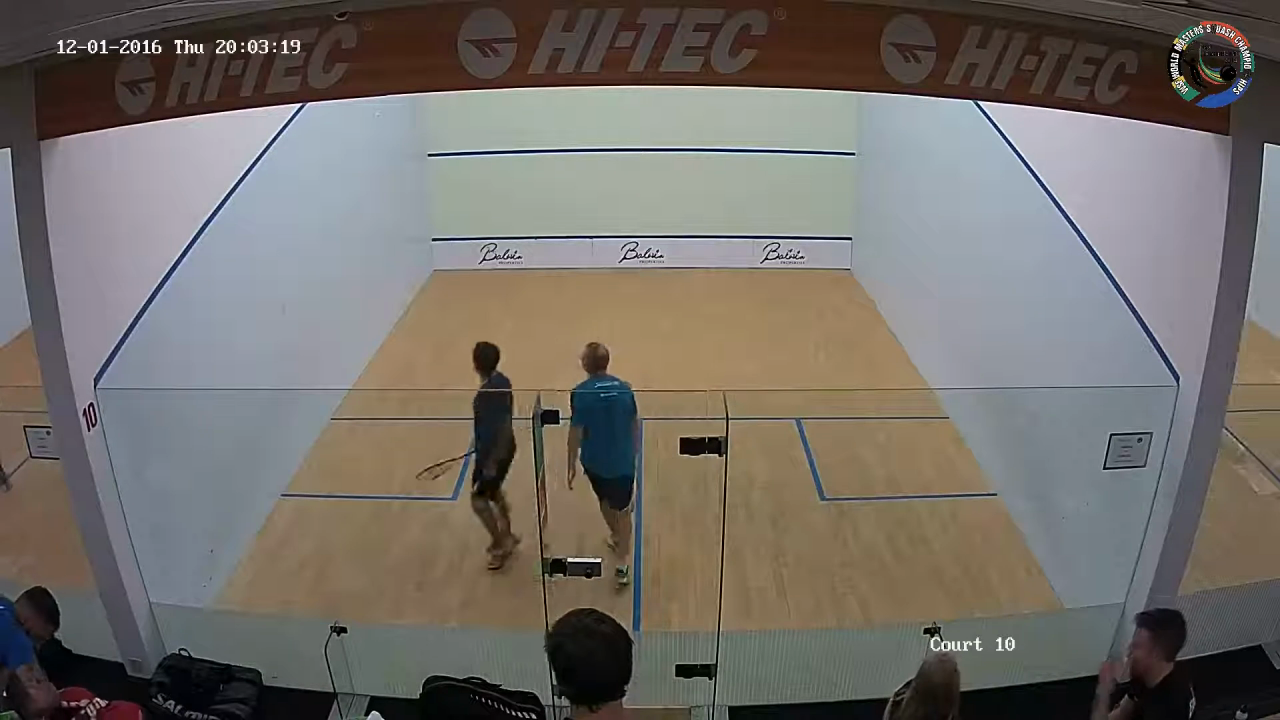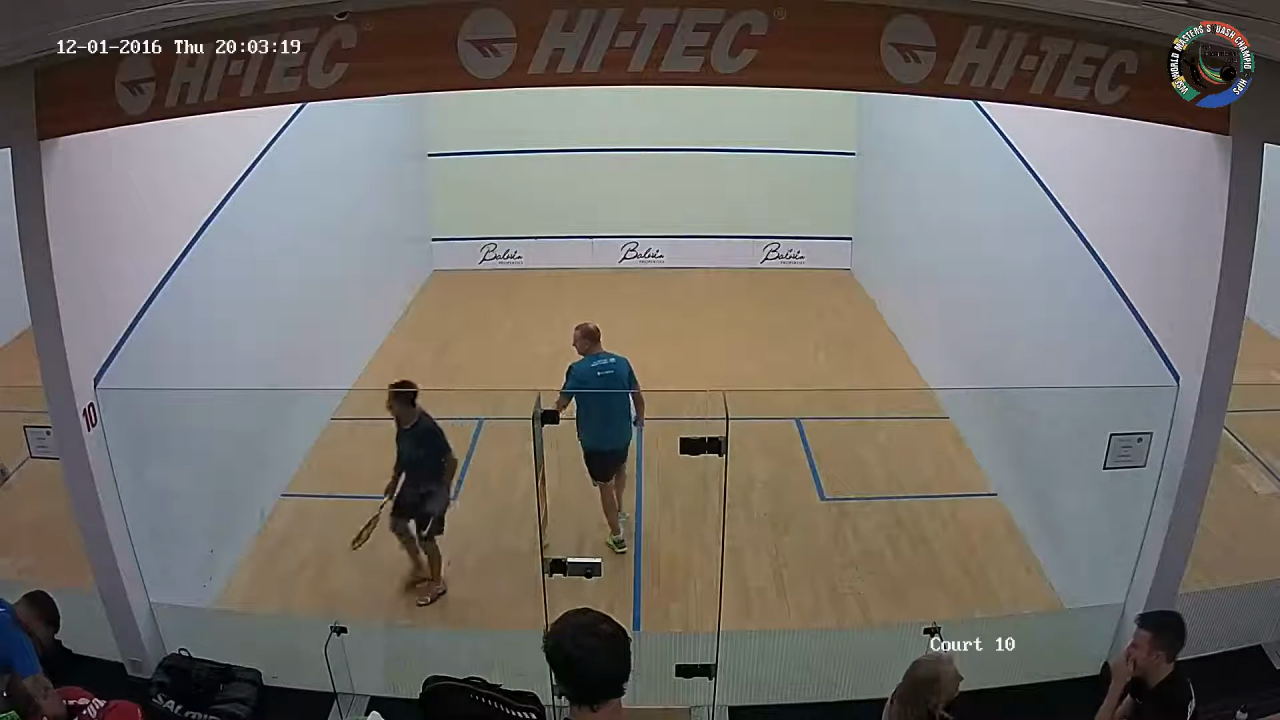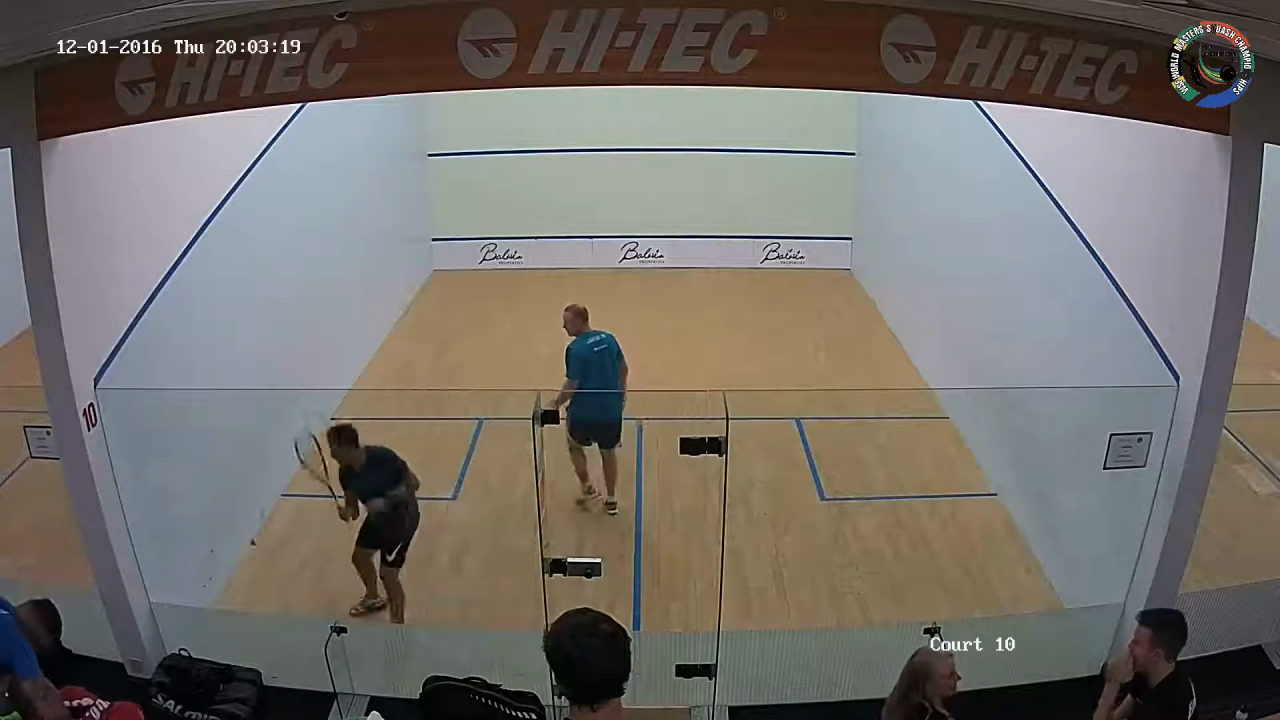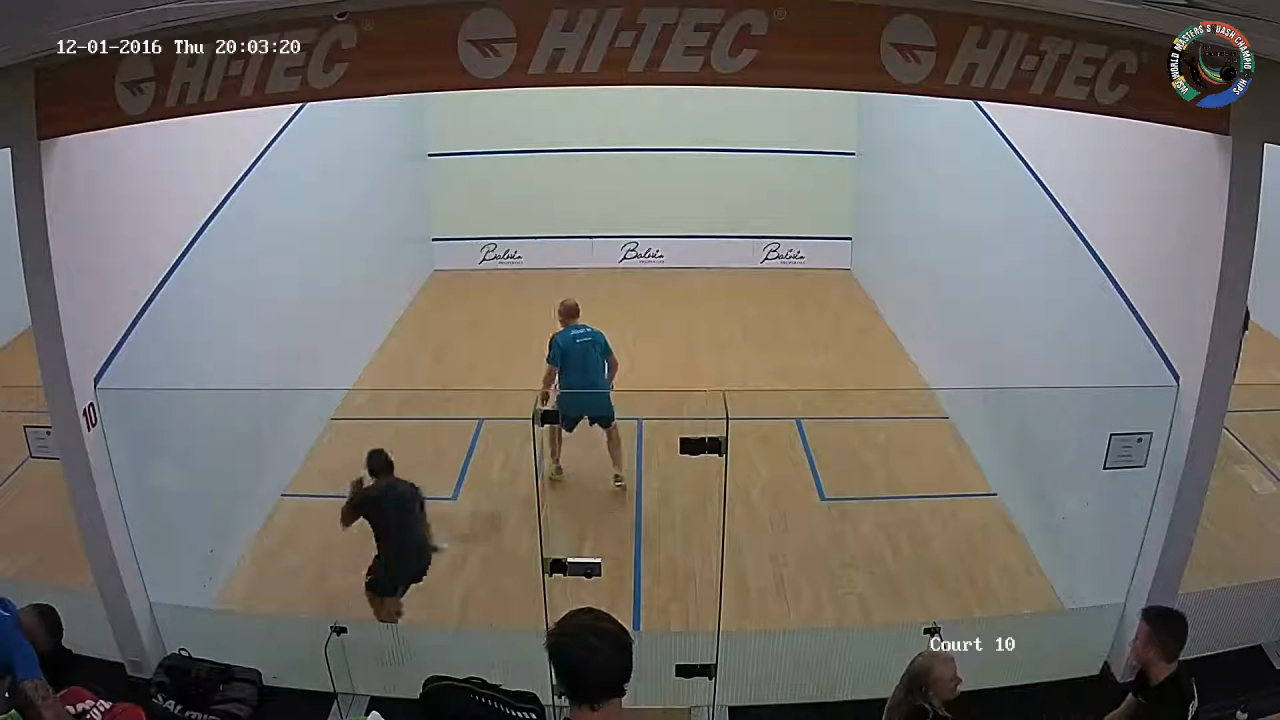
dt=0.4s
person 1, frame 1
left shoulder: (581, 393)
right shoulder: (624, 388)
left elbow: (576, 433)
right elbow: (634, 424)
left wrist: (571, 466)
right wrist: (633, 448)
left hip: (594, 461)
right hip: (623, 461)
left knee: (605, 500)
right knee: (622, 510)
left ankle: (617, 538)
right ankle: (621, 568)
person 1, frame 2
left shoulder: (578, 370)
right shoulder: (622, 363)
left elbow: (563, 401)
right elbow: (637, 394)
right wrist: (640, 416)
left hip: (594, 438)
right hip: (621, 433)
left knee: (605, 485)
right knee: (619, 470)
left ankle: (617, 538)
right ankle: (619, 510)
person 1, frame 3
left shoulder: (575, 349)
right shoulder: (609, 339)
left elbow: (572, 385)
right elbow: (624, 368)
left wrist: (557, 403)
right wrist: (620, 390)
left hip: (584, 410)
right hip: (611, 409)
left knee: (575, 446)
right knee: (608, 452)
left ankle: (587, 488)
right ankle: (611, 500)
person 1, frame 4
left shoulder: (558, 339)
right shoulder: (597, 335)
left elbow: (552, 371)
right elbow: (613, 363)
left wrist: (546, 392)
right wrist: (609, 382)
left hip: (570, 399)
right hip: (598, 397)
left knee: (557, 428)
right knee: (611, 429)
left ankle: (556, 468)
right ankle: (618, 473)
person 2, frame 1
left shoulder: (492, 393)
right shoulder: (498, 381)
left elbow: (506, 431)
left wrist: (492, 462)
left hip: (493, 455)
right hip: (491, 450)
left knee: (479, 502)
right knee: (494, 493)
left ankle: (502, 543)
right ankle: (506, 536)
person 2, frame 2
left shoulder: (428, 429)
right shoulder: (401, 422)
left elbow: (451, 462)
left wrist: (442, 495)
right wrist: (394, 481)
left hip: (430, 491)
right hip: (410, 485)
left knee: (425, 541)
right knee: (396, 524)
left ankle: (437, 584)
right ankle: (419, 569)
person 2, frame 3
left shoulder: (382, 456)
right shoulder: (346, 472)
left elbow: (413, 483)
right elbow: (352, 511)
left wrist: (385, 500)
right wrist: (348, 512)
left hip: (402, 518)
right hip: (378, 517)
left knee: (388, 574)
right knee: (359, 557)
left ankle: (399, 627)
right ankle: (373, 598)
person 2, frame 4
left shoulder: (365, 496)
right shoulder: (411, 489)
left elbow: (345, 521)
left wrist: (353, 493)
right wrist: (429, 544)
left hip: (394, 557)
right hip: (420, 556)
left knee: (374, 593)
right ankle: (394, 606)
